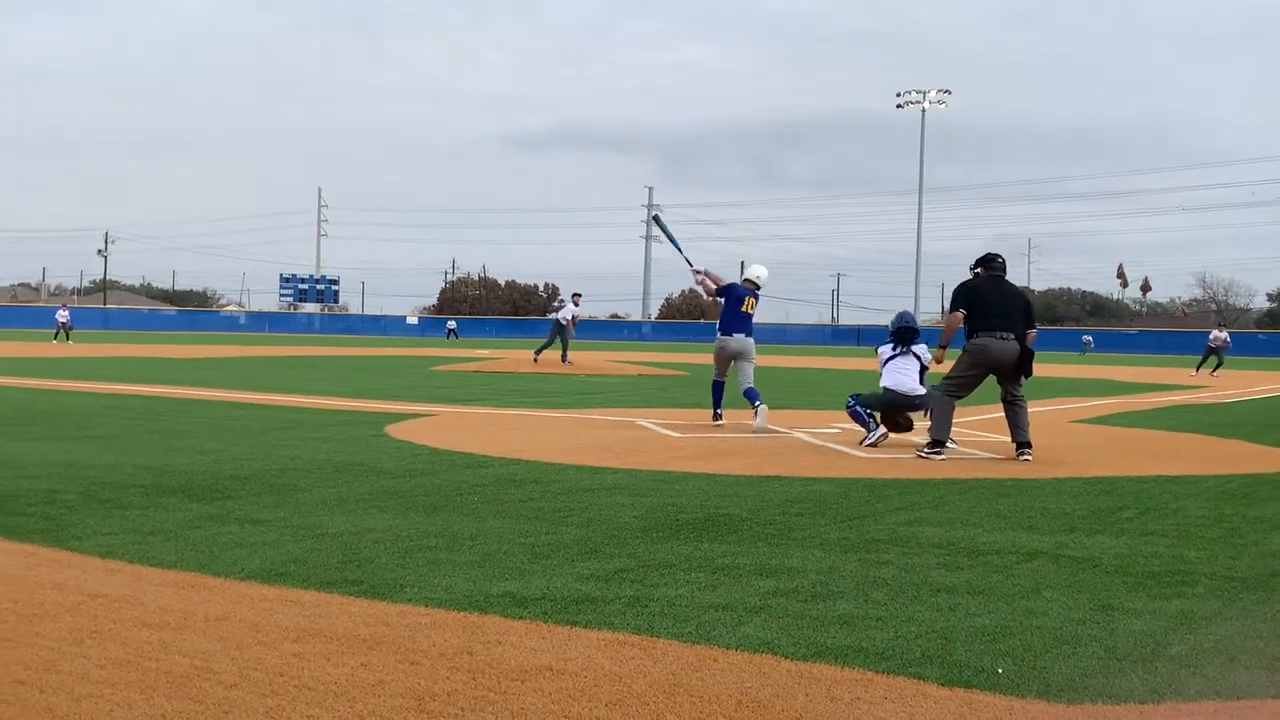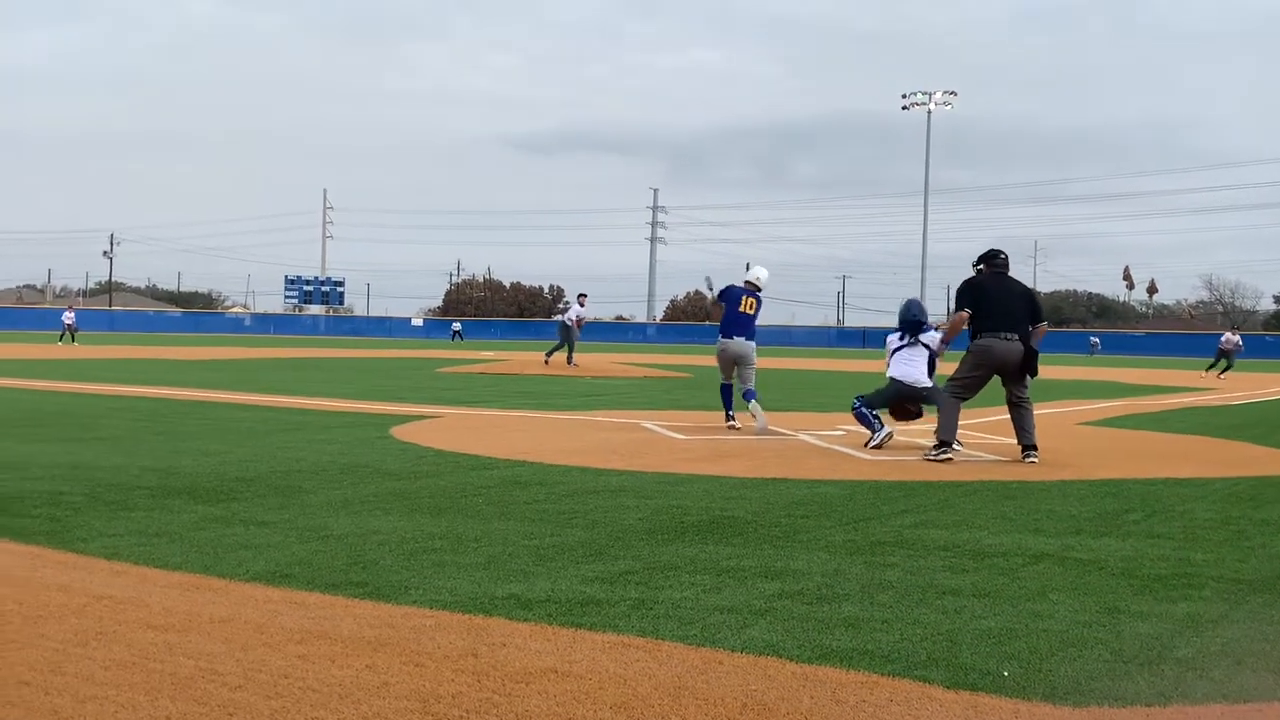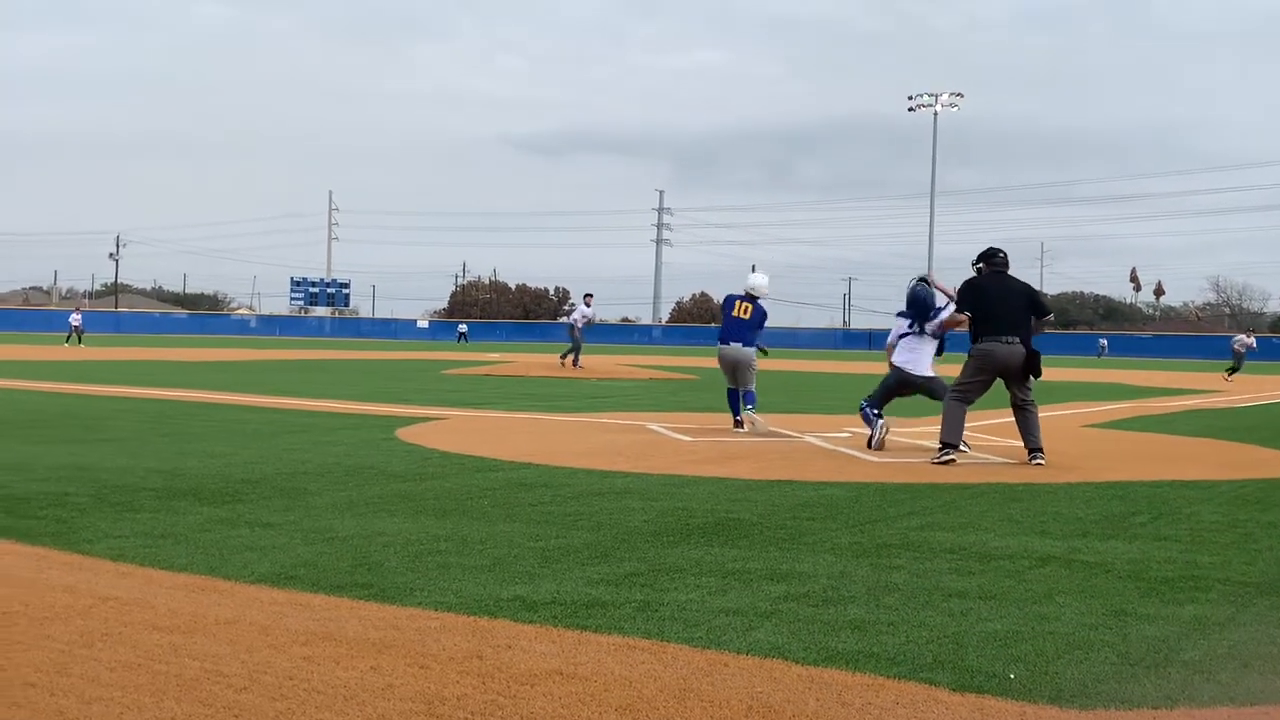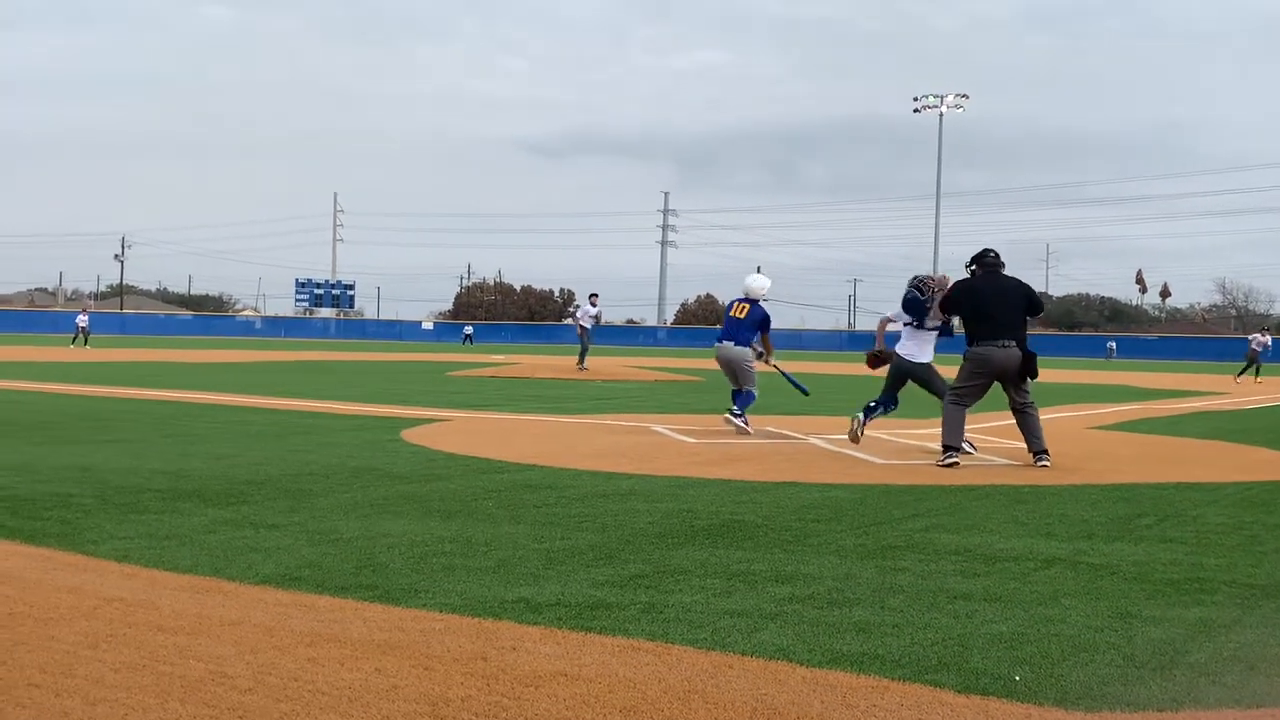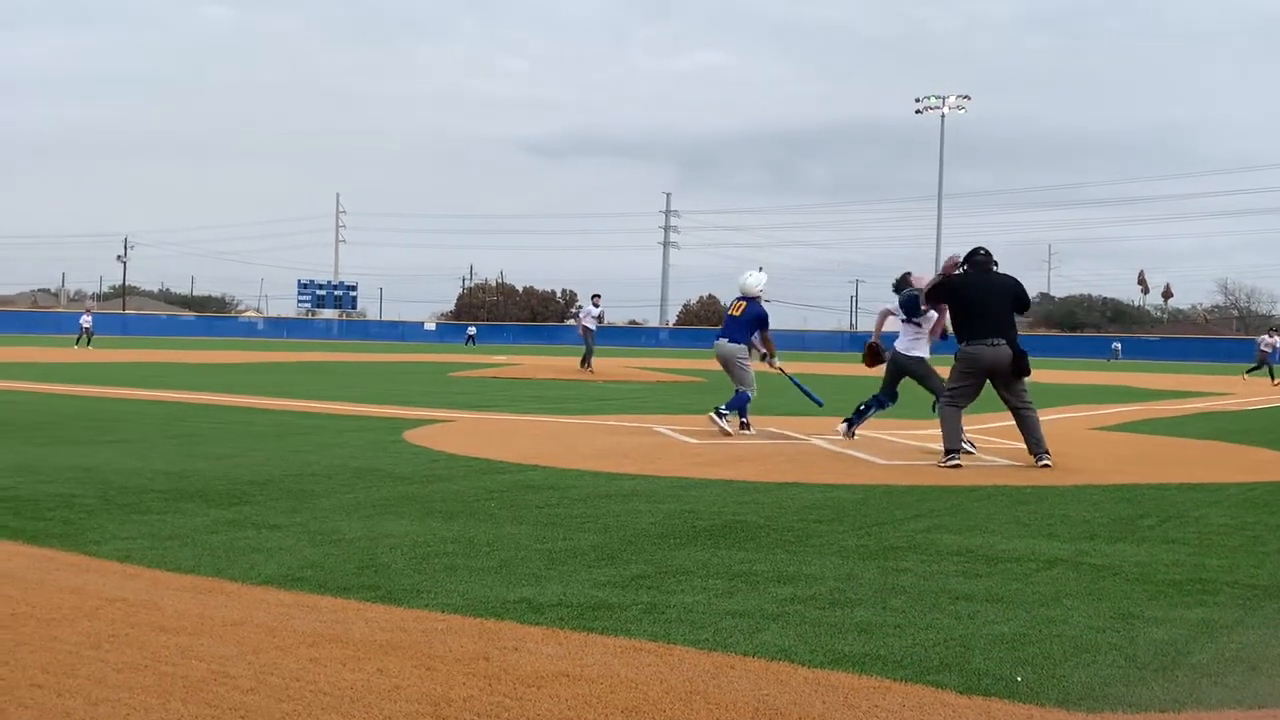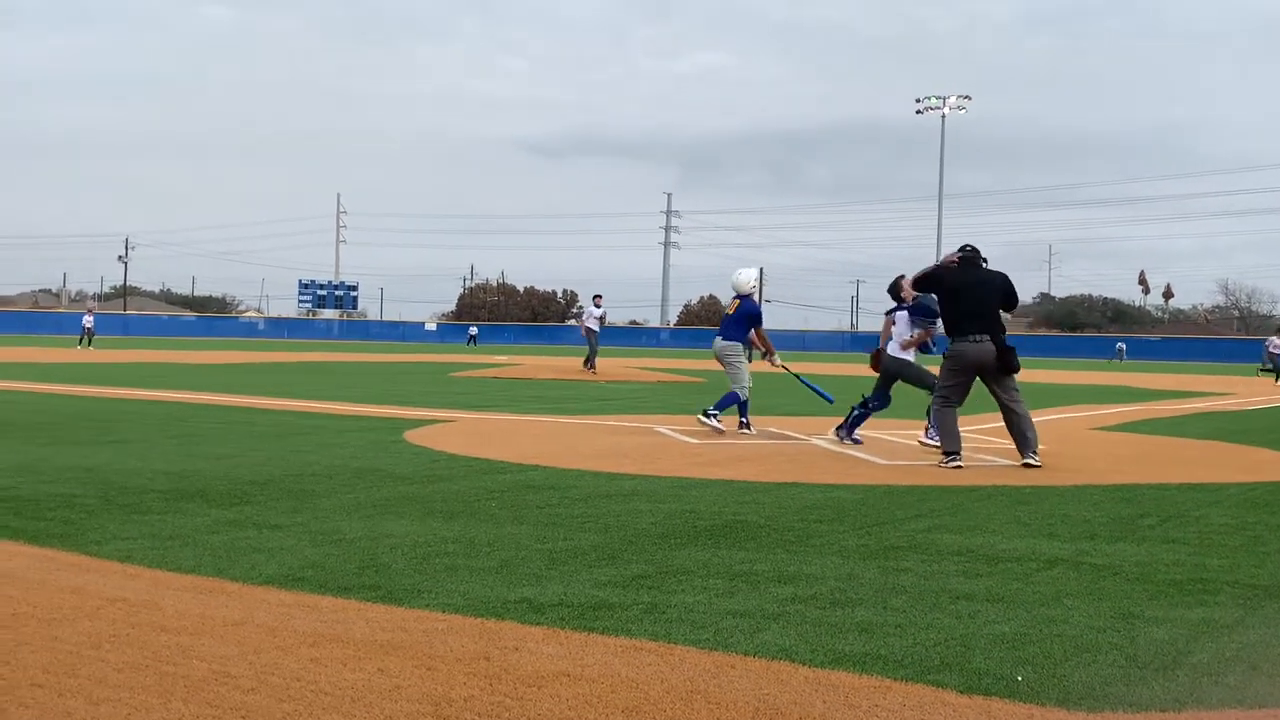
dt=0.1s
person 1, frame 1
left shoulder: (969, 287)
right shoulder: (1019, 294)
left elbow: (956, 317)
right elbow: (1030, 333)
left wrist: (942, 347)
right wrist: (1020, 354)
left hip: (981, 346)
right hip: (1013, 348)
left knee: (947, 391)
right knee: (1014, 397)
left ankle: (937, 445)
right ankle: (1023, 447)
person 1, frame 2
left shoulder: (973, 284)
right shoulder: (1025, 290)
left elbow: (961, 317)
right elbow: (1041, 328)
left wrist: (944, 342)
right wrist: (1027, 352)
left hip: (986, 346)
right hip: (1018, 348)
left knee: (953, 392)
right knee: (1020, 399)
left ankle: (943, 446)
right ankle: (1030, 449)
person 1, frame 3
left shoulder: (974, 284)
right shoulder: (1024, 288)
left elbow: (960, 318)
right elbow: (1047, 317)
left wrist: (938, 327)
left hip: (987, 349)
right hip: (1019, 351)
left knee: (957, 397)
right knee: (1025, 402)
left ankle: (948, 448)
right ankle: (1036, 452)
person 1, frame 4
left shoulder: (966, 285)
right shoulder: (1019, 286)
left elbow: (942, 313)
right elbow: (1039, 312)
left hip: (983, 353)
right hip: (1015, 353)
left knee: (956, 400)
right knee: (1024, 405)
left ankle: (951, 450)
right ankle: (1041, 454)
person 1, frame 5
left shoulder: (956, 282)
right shoulder: (1009, 282)
left elbow: (927, 298)
right elbow: (1024, 309)
left wrist: (945, 274)
left hip: (972, 352)
right hip: (1007, 352)
left knee: (950, 402)
right knee: (1022, 404)
left ankle: (953, 453)
right ankle: (1041, 453)
person 1, frame 6
left shoulder: (943, 276)
right shoulder: (998, 278)
left elbow: (911, 284)
right elbow: (1012, 305)
left wrist: (939, 266)
left hip: (960, 349)
right hip: (993, 348)
left knee: (944, 402)
right knee: (1011, 401)
left ankle: (952, 454)
right ankle: (1029, 452)
person 2, frame 1
left shoulder: (883, 348)
right shoulder: (922, 347)
left hip: (890, 396)
right hip: (916, 399)
left knee: (853, 402)
left ankle: (874, 429)
person 2, frame 2
left shoulder: (892, 337)
right shoulder: (930, 335)
left hip: (896, 386)
right hip: (922, 391)
left knee: (859, 404)
left ankle: (879, 429)
person 2, frame 3
left shoulder: (901, 320)
right shoulder: (938, 317)
left elbow: (890, 346)
right elbow: (955, 299)
right wrist: (938, 285)
left hip: (898, 373)
right hip: (923, 378)
left knee: (868, 405)
left ankle: (876, 423)
person 2, frame 4
left shoulder: (905, 309)
right shoulder: (933, 315)
left elbow: (883, 321)
left wrist: (879, 345)
right wrist: (944, 288)
left hip: (898, 361)
right hip: (920, 366)
left knee: (886, 401)
left ankle: (863, 417)
person 2, frame 5
left shoulder: (904, 303)
right shoulder: (927, 312)
left elbow: (884, 312)
right elbow: (934, 334)
left wrist: (875, 337)
right wrist: (942, 312)
left hip: (897, 356)
right hip: (915, 360)
left knee: (884, 397)
right knee: (944, 395)
left ankle: (850, 424)
person 2, frame 6
left shoulder: (899, 310)
right shoulder: (908, 314)
left elbow: (888, 321)
right elbow: (904, 345)
left wrist: (882, 347)
right wrist: (923, 335)
left hip: (888, 359)
right hip: (901, 362)
left knee: (877, 399)
left ankle: (844, 431)
right ankle: (933, 433)
person 3, frame 1
left shoulder: (734, 289)
right shoulder: (755, 297)
left elbow: (711, 292)
left wrist: (701, 280)
right wrist: (705, 272)
left hip: (725, 341)
right hip: (746, 343)
left knee: (719, 377)
right knee: (747, 384)
left ankle: (718, 414)
right ankle: (759, 405)
person 3, frame 2
left shoulder: (732, 291)
right shoulder: (758, 300)
left elbow: (715, 302)
left wrist: (715, 294)
left hip: (726, 344)
right hip: (748, 346)
left knee: (727, 380)
right knee: (747, 386)
left ankle: (729, 416)
right ankle: (753, 404)
person 3, frame 3
left shoulder: (729, 299)
right shoulder: (761, 311)
left hip: (723, 349)
right hip: (745, 351)
left knee: (733, 385)
right knee: (748, 388)
left ankle: (738, 420)
right ankle: (749, 410)
person 3, frame 4
left shoulder: (733, 303)
right shoulder: (763, 313)
right elbow: (766, 340)
left wrist: (756, 349)
right wrist: (769, 356)
left hip: (721, 348)
right hip: (741, 351)
left knee: (737, 386)
right knee: (750, 389)
left ankle: (740, 421)
right ankle: (735, 412)
person 3, frame 5
left shoulder: (736, 301)
right shoulder: (760, 311)
right elbow: (766, 339)
left wrist: (762, 351)
right wrist: (774, 357)
left hip: (720, 346)
right hip: (736, 350)
left knee: (742, 385)
right knee: (748, 391)
left ankle: (744, 422)
right ankle: (722, 413)
person 3, frame 6
left shoulder: (734, 300)
right shoulder: (753, 307)
right elbow: (761, 336)
left wrist: (762, 349)
right wrist: (773, 355)
left hip: (719, 344)
right hip: (732, 348)
left knee: (743, 383)
right knee: (741, 391)
left ankle: (744, 422)
right ankle: (710, 413)
